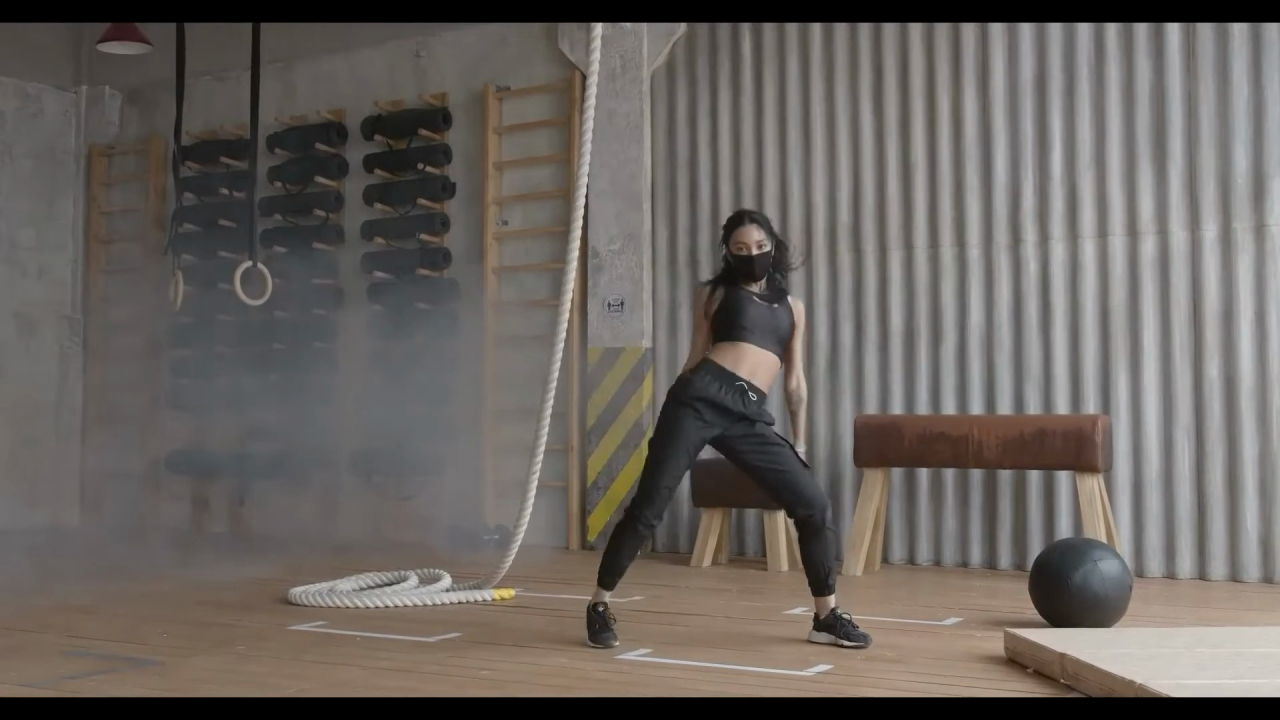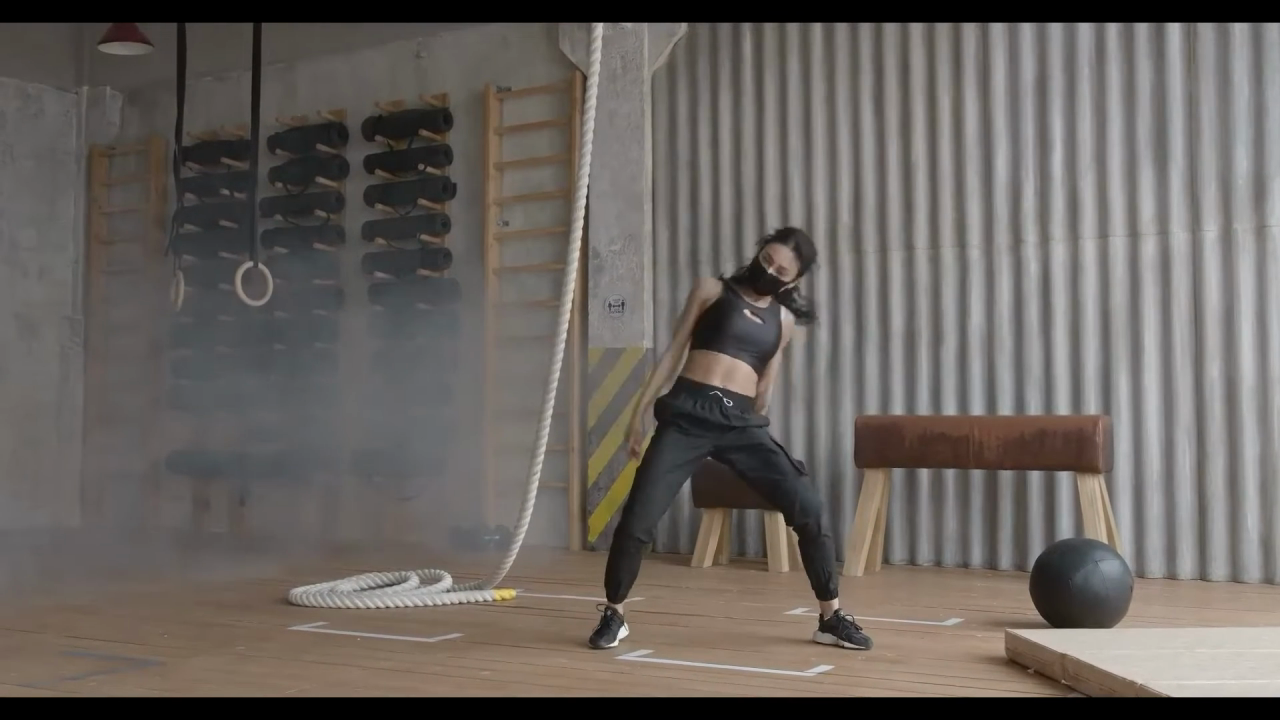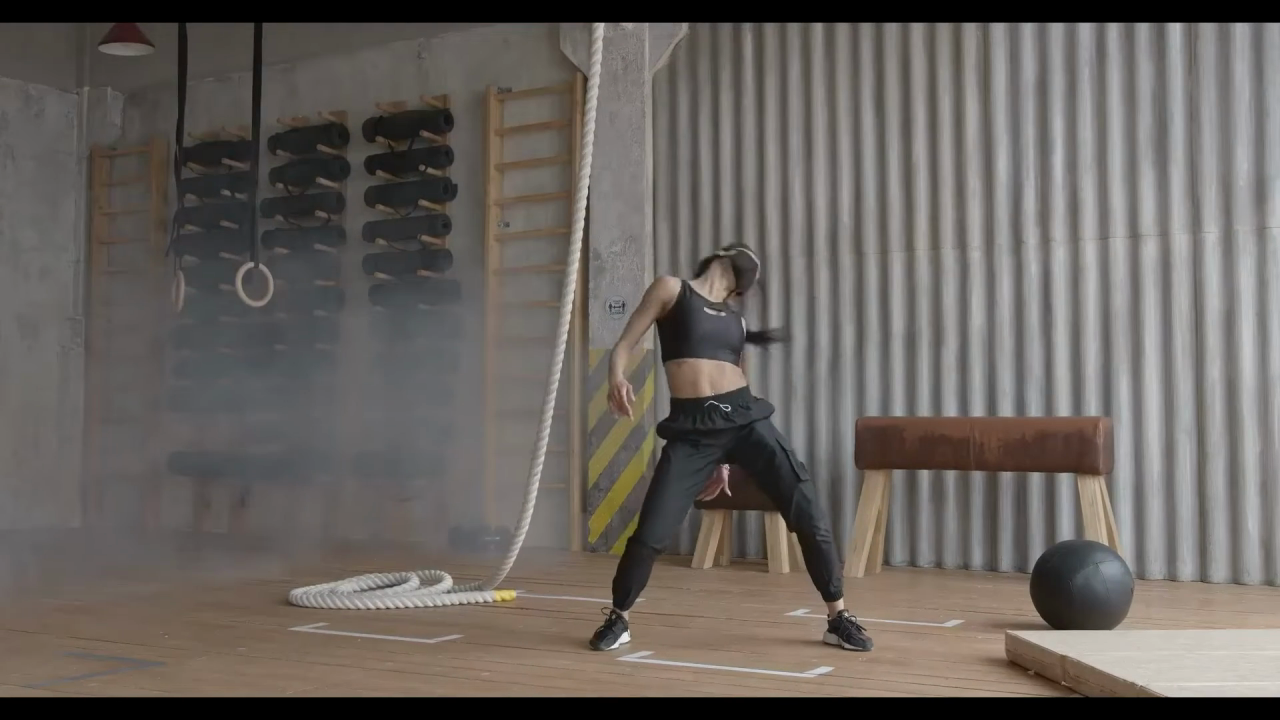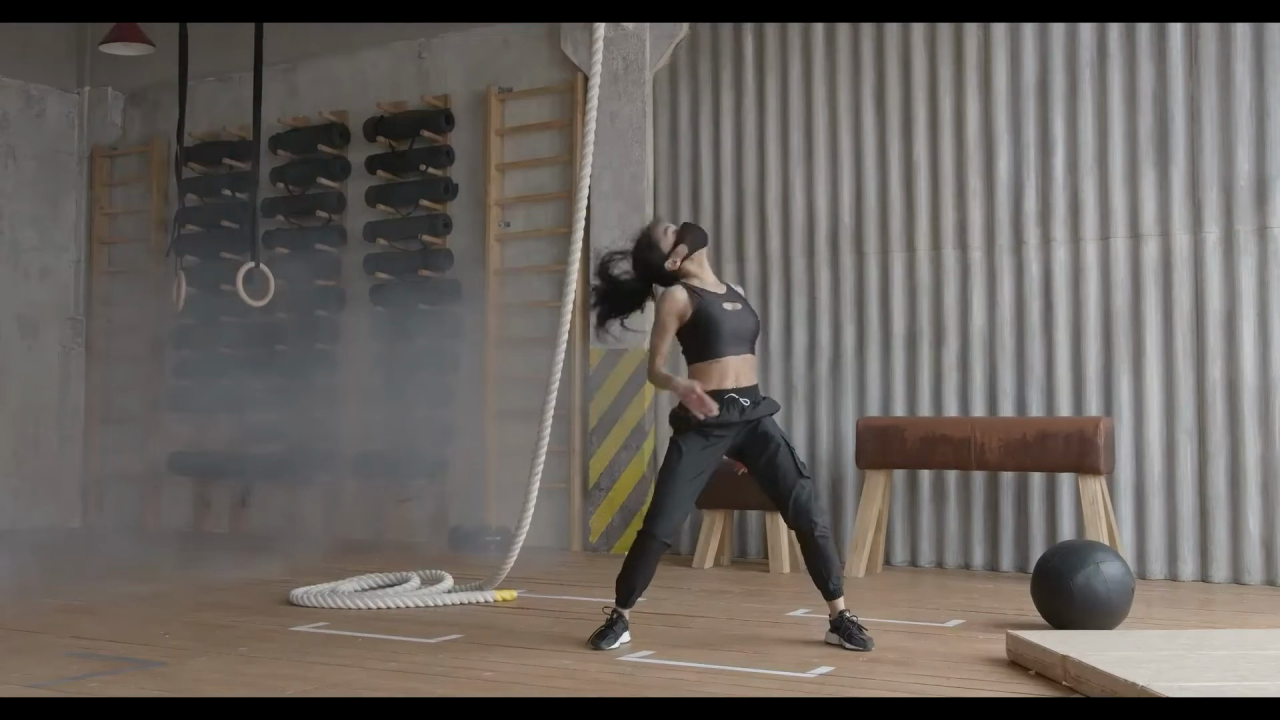
dt=0.4s
person 1, frame 1
left shoulder: (792, 306)
right shoulder: (715, 294)
left elbow: (795, 379)
left wrist: (798, 443)
right wrist: (673, 418)
left hip: (749, 417)
right hip: (701, 400)
left knee: (814, 507)
right knee: (648, 507)
left ankle: (827, 616)
right ankle: (600, 605)
person 1, frame 2
left shoulder: (784, 321)
right shoulder: (714, 290)
right elbow: (674, 351)
left wrist: (750, 432)
right wrist: (640, 412)
left hip: (740, 422)
right hip: (687, 415)
left knee: (809, 512)
right knee: (636, 523)
left ankle: (831, 617)
right ankle: (614, 613)
person 1, frame 3
left shoulder: (734, 319)
right shoulder: (671, 288)
right elbow: (624, 348)
left wrist: (721, 461)
right wrist: (617, 380)
left hip: (746, 420)
right hip: (690, 429)
left knee: (809, 516)
right knee: (650, 534)
left ankle: (839, 618)
right ankle: (618, 617)
person 1, frame 4
left shoulder: (735, 291)
right shoulder: (677, 298)
right elbow: (656, 369)
right wrist: (684, 387)
left hip: (754, 413)
right hip: (704, 422)
left knee: (808, 513)
right knee: (660, 525)
left ankle: (839, 617)
right ankle: (619, 616)
